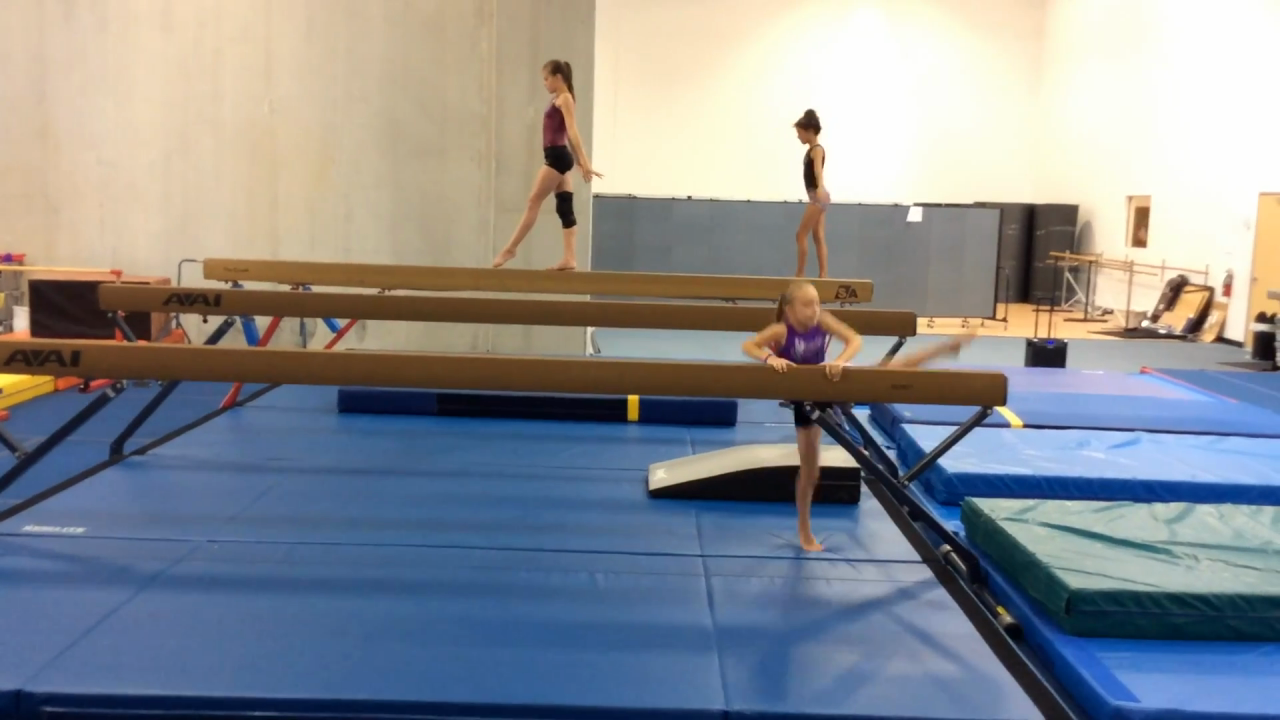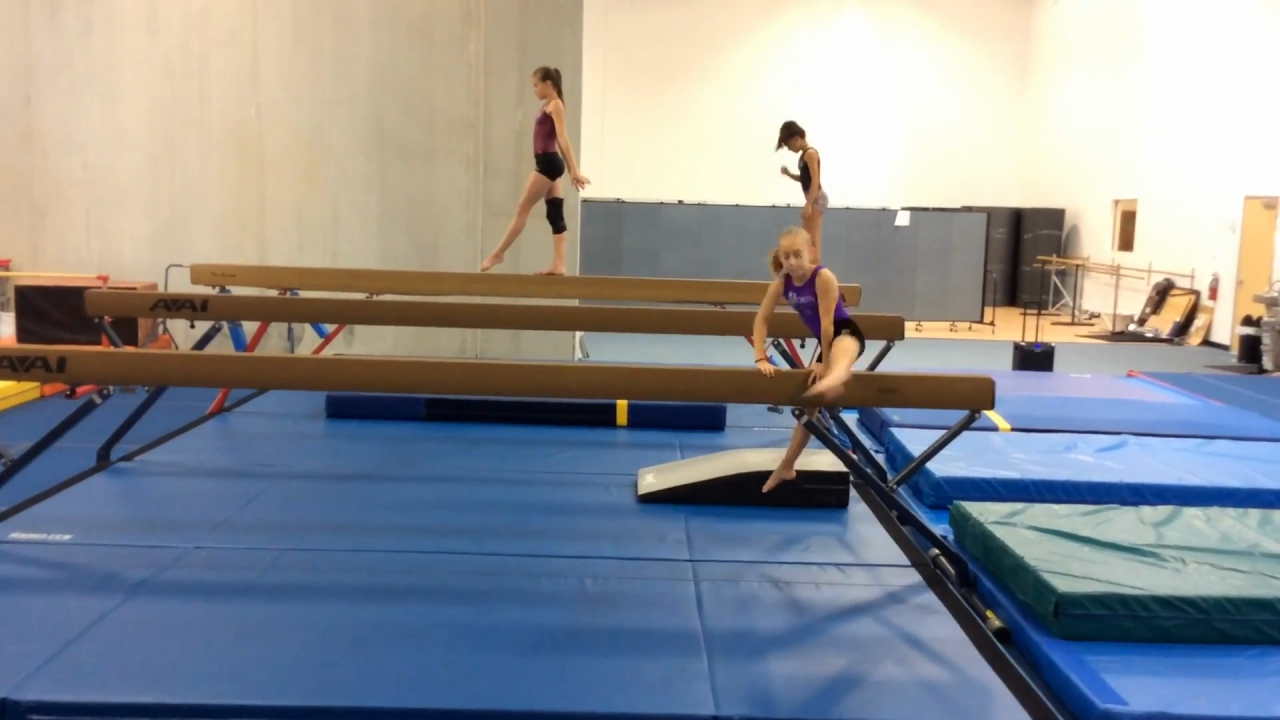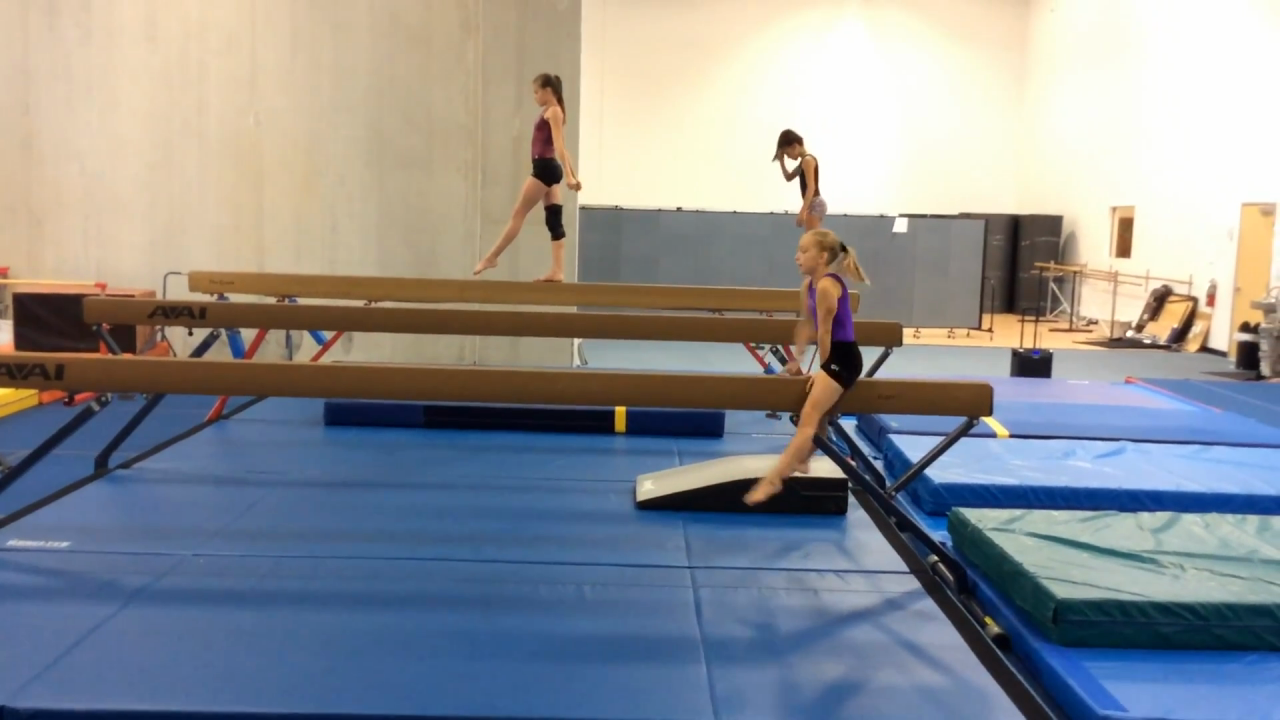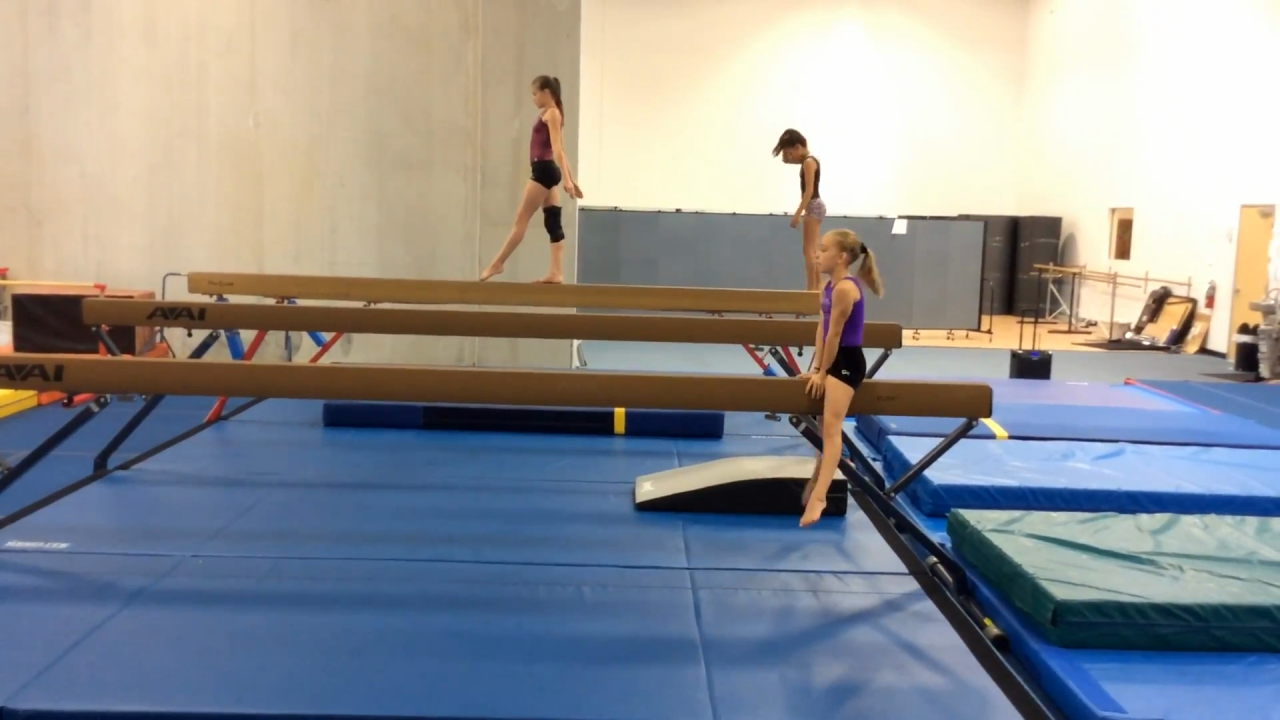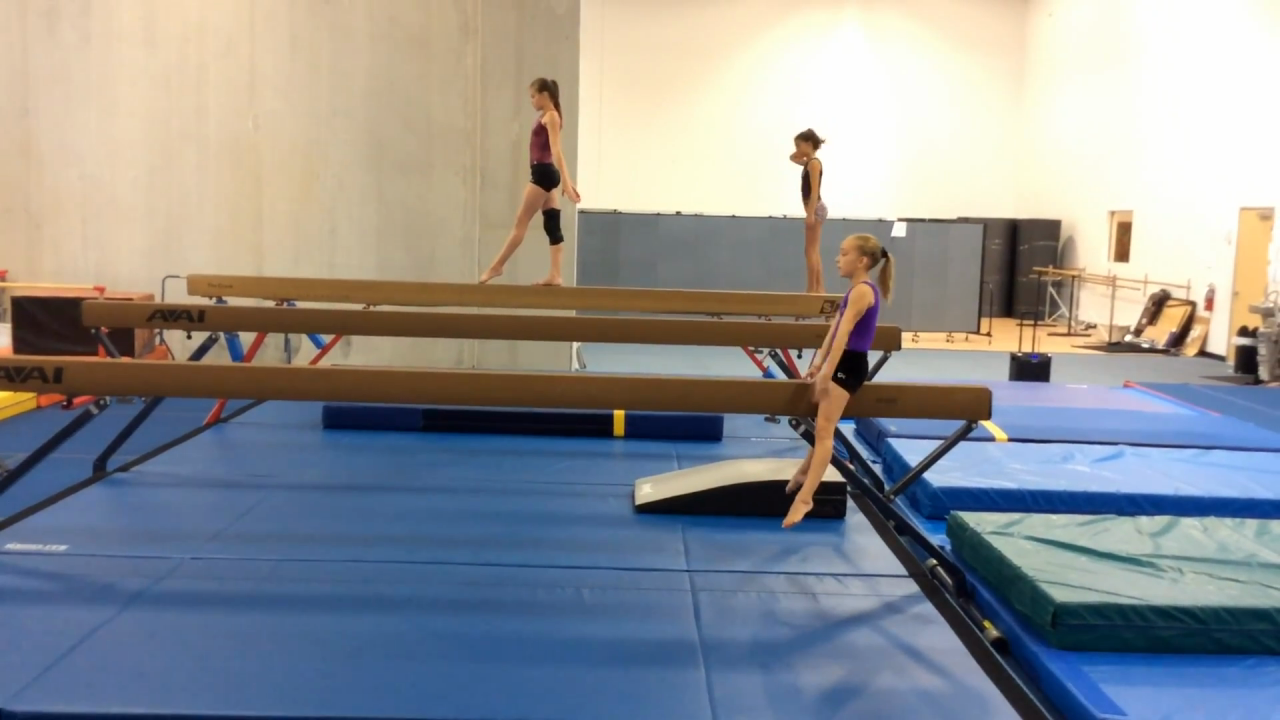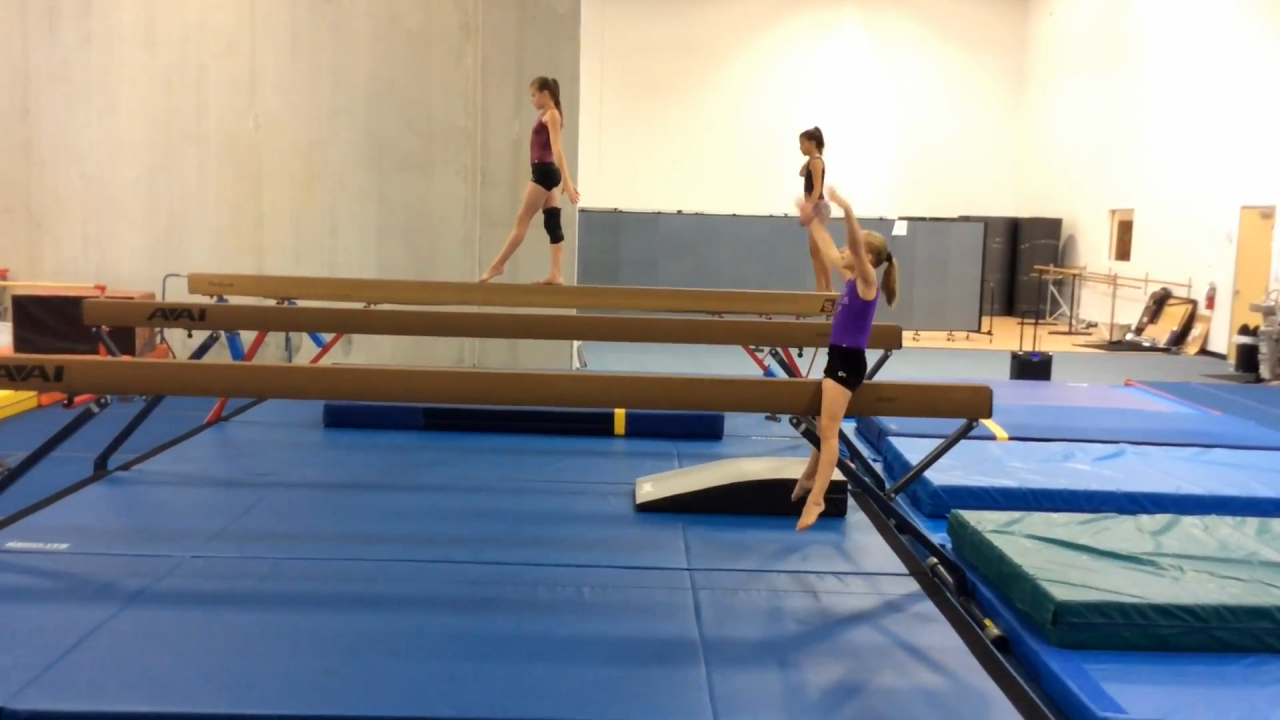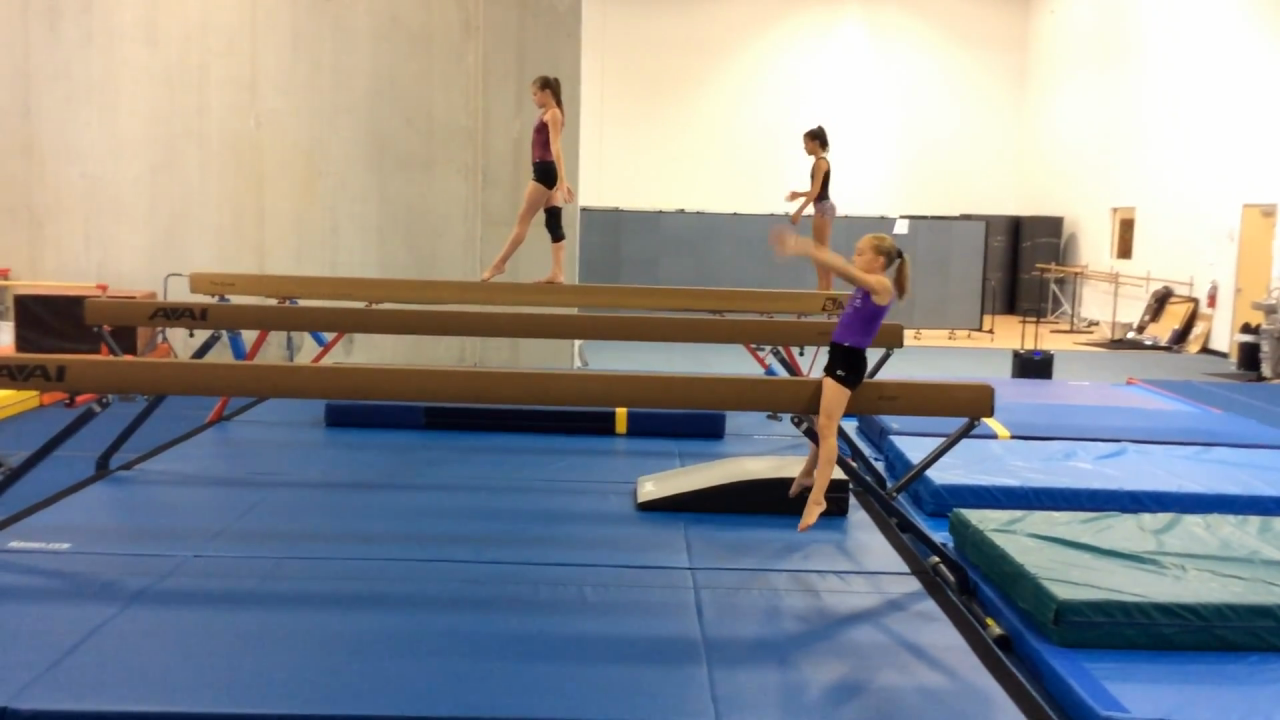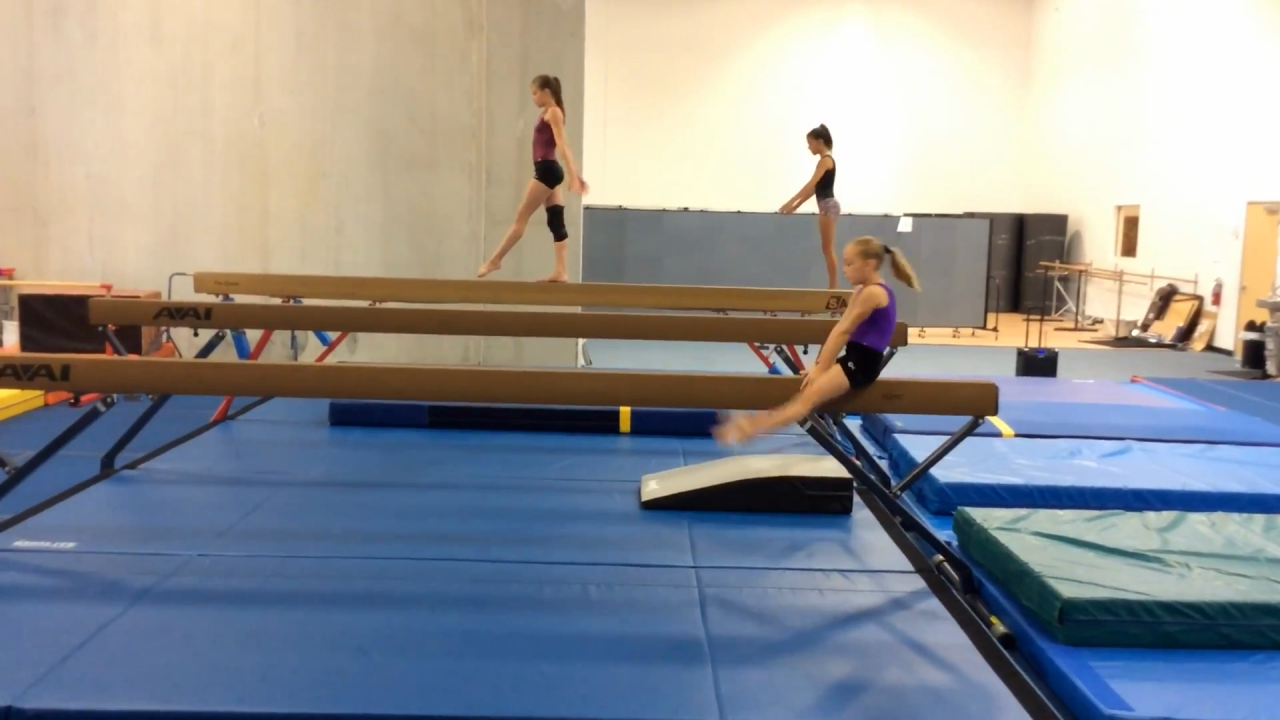
dt=0.4s
person 1, frame 1
left shoulder: (822, 320)
right shoulder: (781, 330)
left elbow: (854, 339)
right elbow: (748, 346)
left wrist: (840, 360)
right wrist: (770, 357)
right hip: (805, 400)
left knee: (890, 370)
right knee: (810, 471)
left ankle: (948, 347)
right ankle: (805, 531)
person 1, frame 2
left shoulder: (824, 277)
right shoulder: (782, 283)
left elbow: (828, 322)
right elbow: (761, 320)
left wrist: (824, 363)
right wrist: (761, 358)
left hip: (845, 334)
right hip: (826, 342)
left knee: (840, 353)
left ankle: (832, 381)
right ankle: (786, 467)
person 1, frame 3
left shoulder: (827, 285)
right shoulder: (810, 283)
left elbow: (824, 331)
right elbow: (808, 324)
left wrist: (820, 370)
right wrist: (796, 359)
left hip: (844, 358)
right hip: (833, 358)
left knee: (808, 417)
right knee: (819, 417)
left ankle: (773, 479)
right ankle: (800, 460)
person 1, frame 4
left shoulder: (845, 288)
right shoulder: (829, 286)
left elbow: (835, 334)
left wrist: (821, 372)
right wrist: (815, 367)
left hip: (847, 361)
right hip: (834, 360)
left knee: (831, 426)
right knee: (828, 424)
left ankle: (818, 495)
right ankle: (818, 478)
person 1, frame 5
left shoulder: (862, 291)
right shoulder: (856, 290)
left elbow: (844, 332)
left wrist: (827, 369)
right wrist: (818, 362)
left hip: (850, 365)
right hip: (840, 362)
left knee: (824, 428)
right knee: (824, 426)
left ankle: (805, 497)
right ankle: (806, 472)
person 1, frame 6
left shoulder: (866, 279)
right shoulder: (851, 275)
left elbow: (855, 250)
right elbow: (830, 247)
left wrist: (847, 212)
right wrist: (813, 220)
left hip: (848, 361)
right hip: (837, 359)
left knee: (829, 429)
right knee: (825, 424)
left ankle: (816, 498)
right ankle: (810, 477)
person 1, frame 7
left shoulder: (881, 284)
right shoulder: (862, 285)
left elbow: (842, 267)
right elbow: (835, 265)
left wrist: (803, 247)
right wrist: (803, 244)
left hip: (850, 361)
right hip: (840, 357)
left knee: (827, 427)
right knee: (824, 424)
left ankle: (817, 498)
right ankle: (807, 474)
person 1, frame 8
left shoulder: (873, 294)
right shoulder: (864, 292)
left elbow: (843, 332)
right elbow: (840, 329)
left wrist: (820, 368)
right wrist: (820, 365)
left hip: (863, 364)
right hip: (853, 359)
left knee: (808, 397)
right knee: (805, 394)
left ankle: (750, 428)
right ankle: (752, 423)
person 2, frame 1
left shoulder: (564, 98)
right shoulder: (558, 100)
left elbow: (572, 132)
left wrist: (585, 163)
right wrist: (580, 163)
left hip: (557, 156)
right hip: (558, 156)
left knee: (533, 202)
right knee: (564, 208)
left ankle: (510, 249)
right ankle: (569, 259)
person 2, frame 2
left shoulder: (555, 105)
right shoulder: (548, 106)
left elbow: (563, 139)
left wrist: (575, 170)
right wrist: (572, 170)
left hip: (548, 162)
right hip: (548, 163)
left knee: (523, 208)
right knee: (555, 214)
left ankle: (498, 253)
right ankle: (558, 264)
person 2, frame 3
left shoulder: (554, 111)
right shoulder: (547, 112)
left elbow: (559, 145)
right elbow: (561, 147)
left wrist: (568, 176)
right wrist: (571, 174)
left hip: (545, 168)
right hip: (547, 168)
left knee: (518, 214)
right knee: (554, 221)
left ankle: (492, 257)
right ankle: (557, 271)
person 2, frame 4
left shoulder: (552, 114)
right shoulder: (546, 114)
left elbow: (557, 149)
right elbow: (559, 149)
left wrist: (566, 179)
right wrist: (569, 179)
left hip: (544, 170)
right hip: (546, 171)
left knee: (521, 219)
right knee: (553, 223)
left ankle: (498, 263)
right ankle: (556, 272)
person 2, frame 5
left shoulder: (551, 116)
right shoulder: (545, 117)
left elbow: (556, 151)
left wrist: (565, 182)
right wrist: (567, 181)
left hip: (543, 173)
right hip: (544, 173)
left knee: (521, 221)
right knee: (552, 225)
left ankle: (497, 266)
right ankle: (555, 275)
person 2, frame 6
left shoulder: (551, 115)
right shoulder: (545, 116)
left elbow: (556, 149)
left wrist: (566, 180)
right wrist: (566, 180)
left hip: (544, 172)
right hip: (545, 172)
left knee: (522, 220)
right knee: (552, 224)
left ankle: (498, 265)
right ankle: (555, 274)
person 2, frame 7
left shoulder: (553, 114)
right shoulder: (547, 115)
left elbow: (555, 148)
left wrist: (561, 179)
right wrist: (561, 180)
left hip: (546, 171)
right hip: (546, 172)
left knee: (523, 219)
right knee: (553, 223)
left ankle: (499, 264)
right ankle: (557, 273)
person 2, frame 8
left shoulder: (553, 112)
right shoulder: (548, 114)
left elbow: (562, 145)
right elbow: (562, 147)
left wrist: (572, 174)
right wrist: (575, 174)
left hip: (546, 170)
right hip: (549, 170)
left knee: (521, 217)
right knee: (556, 221)
left ankle: (495, 260)
right ankle: (560, 272)
